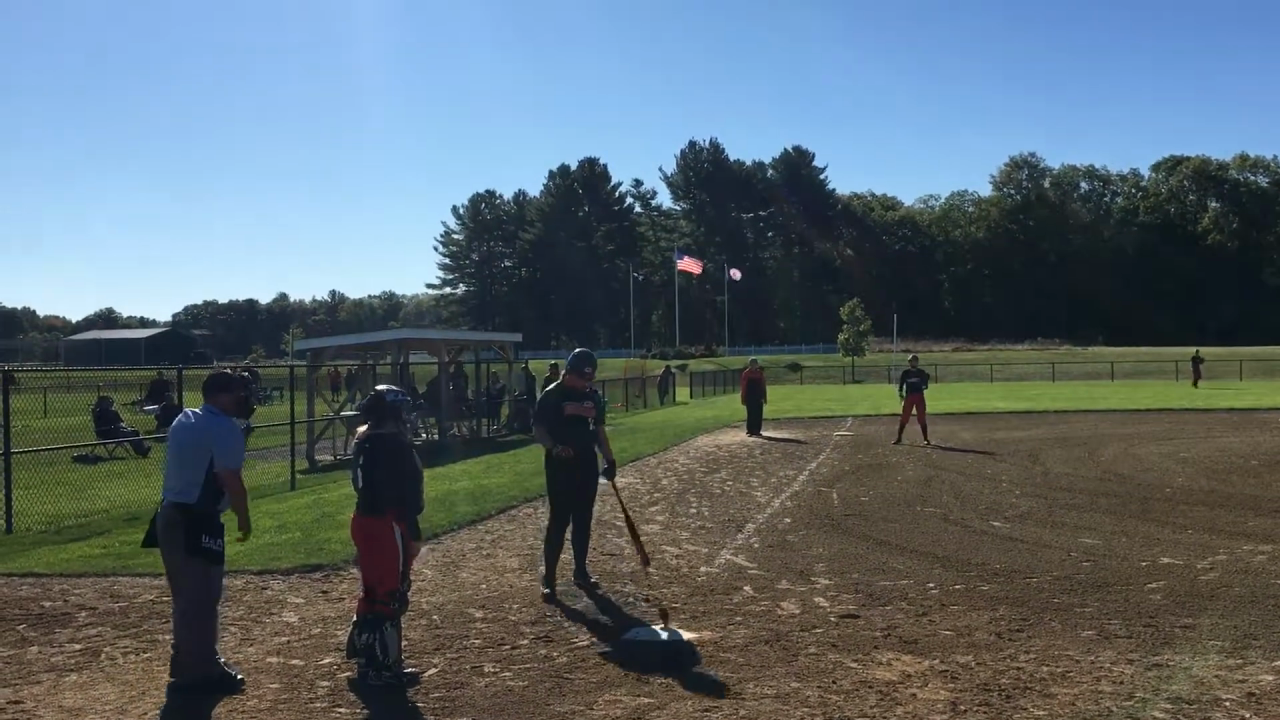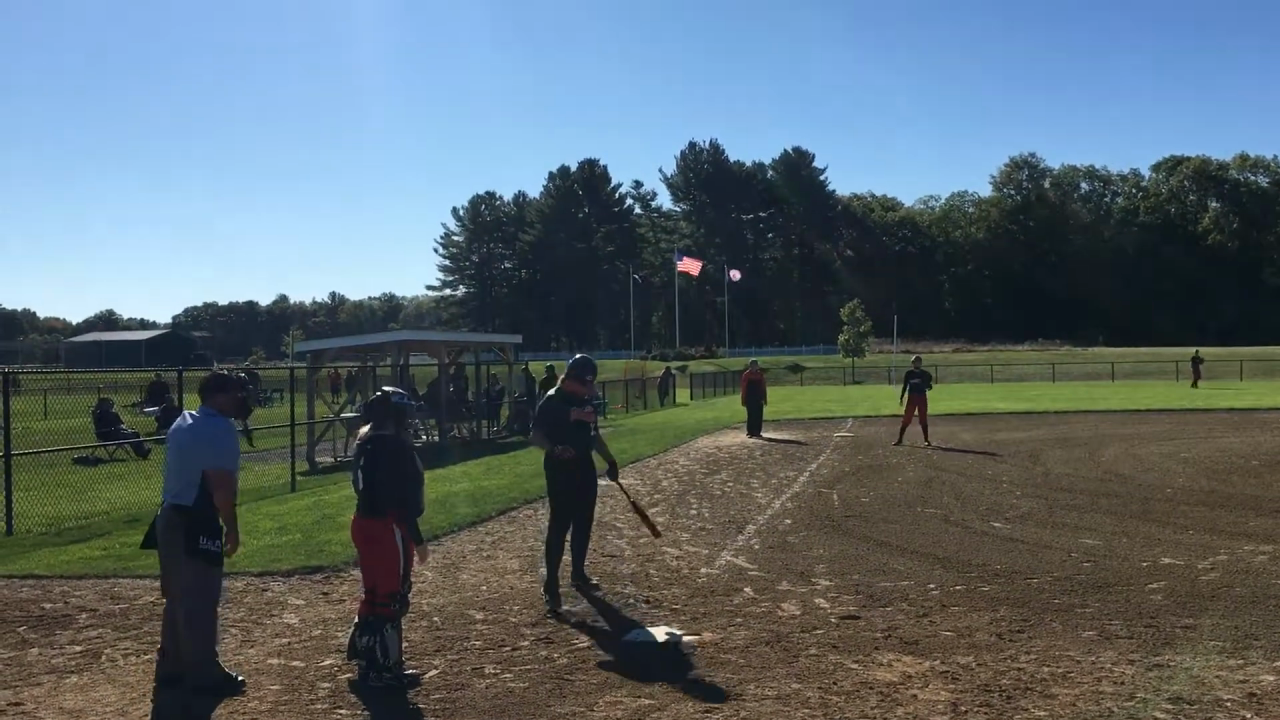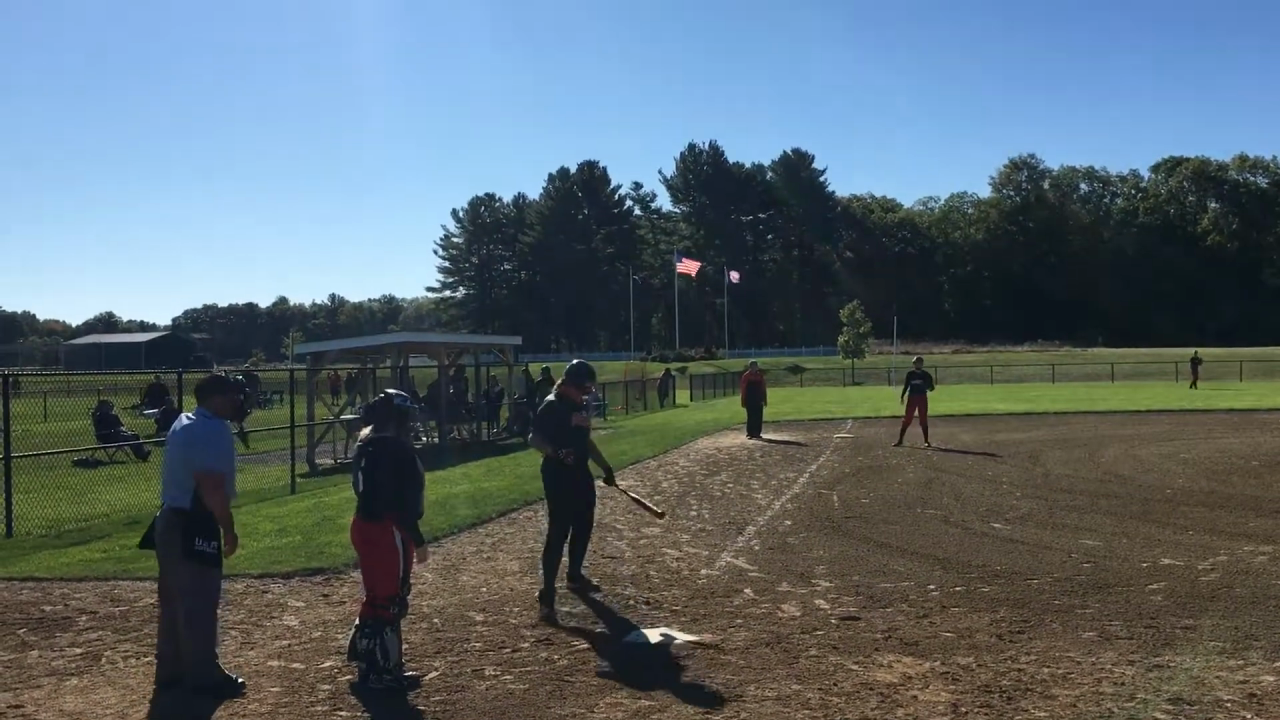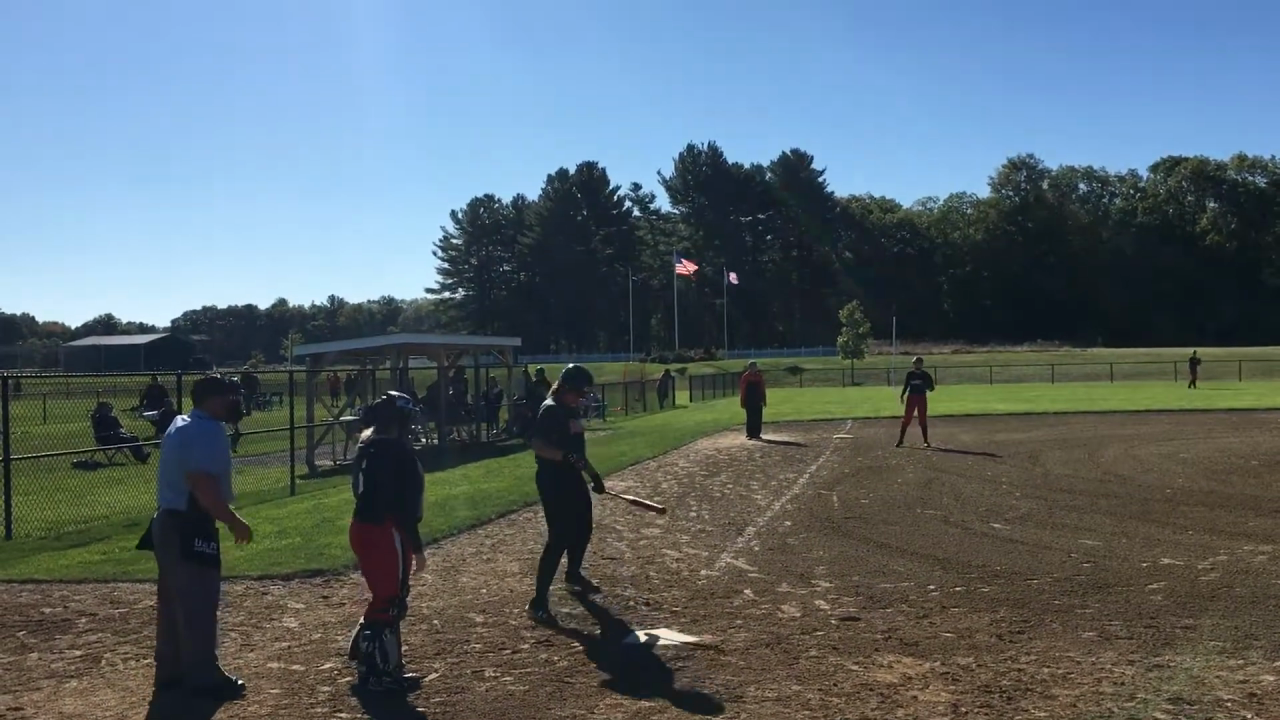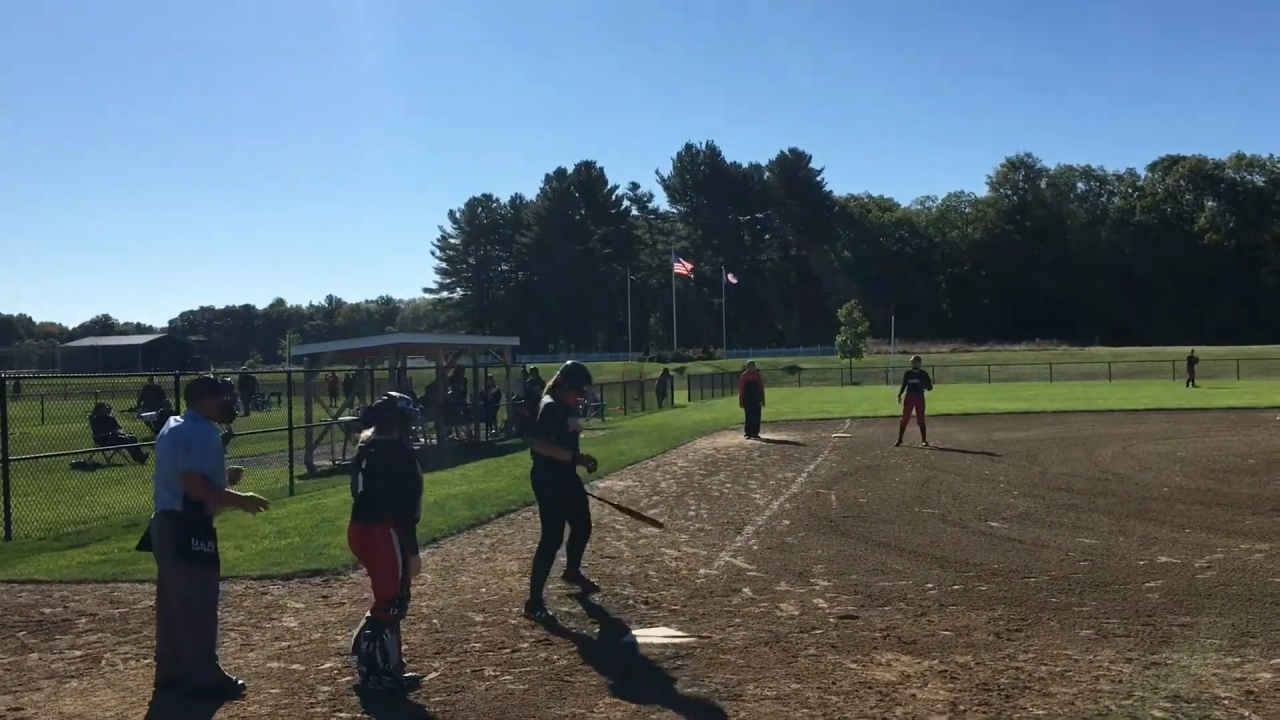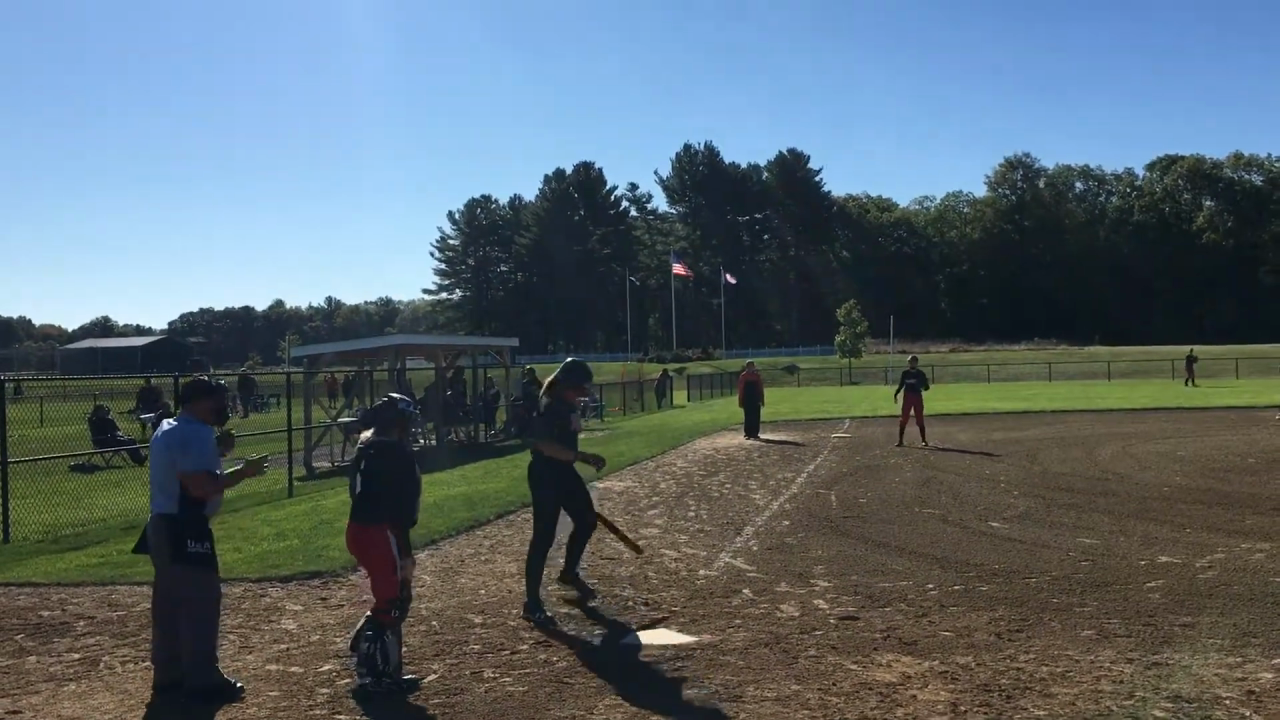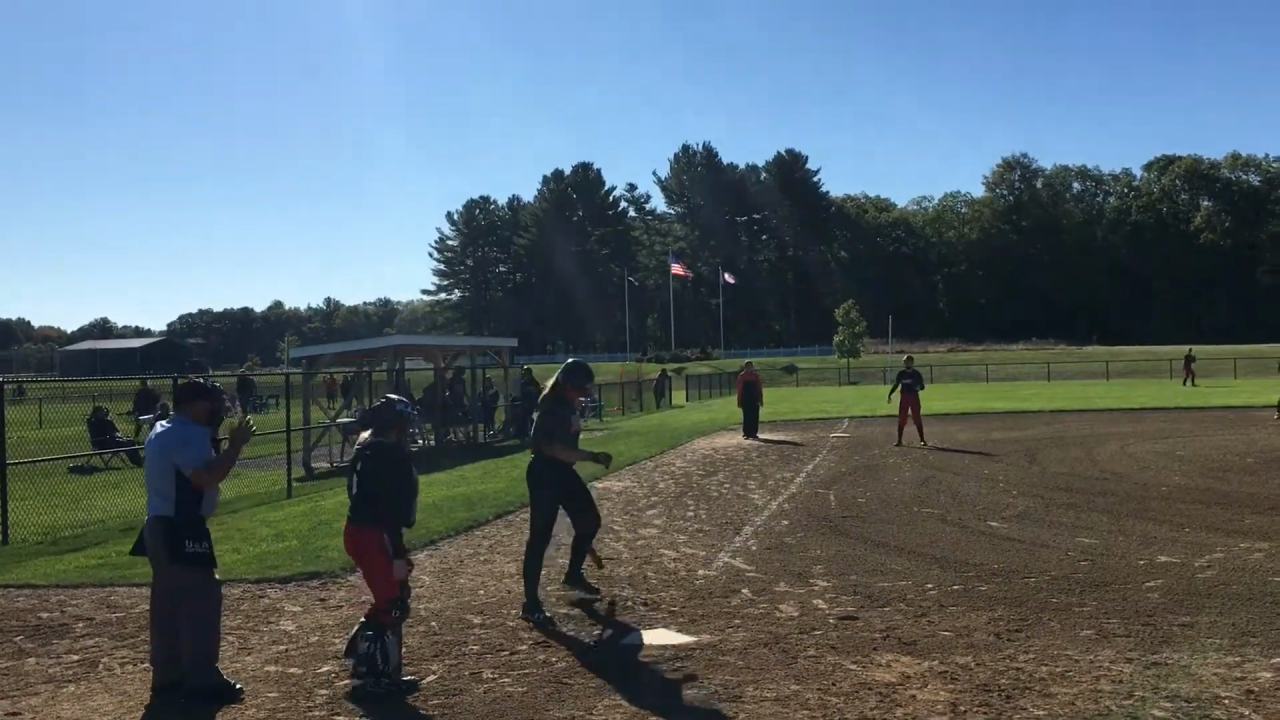
dt=0.1s
person 1, frame 1
left shoulder: (184, 419)
right shoulder: (225, 428)
right elbow: (231, 484)
right wrist: (244, 520)
left hip: (171, 516)
right hip: (197, 523)
left knee: (187, 595)
right knee: (202, 598)
left ankle: (186, 662)
right ankle: (203, 673)
person 1, frame 2
left shoulder: (183, 422)
right shoulder: (220, 429)
right elbow: (221, 485)
right wrist: (232, 529)
left hip: (171, 518)
right hip: (196, 524)
left knee: (179, 597)
right knee: (201, 600)
left ankle: (173, 667)
right ankle: (204, 674)
person 1, frame 3
left shoulder: (184, 423)
right shoulder: (214, 430)
right elbow: (210, 485)
right wrist: (229, 530)
left hip: (170, 521)
right hip: (193, 527)
left knee: (175, 599)
right knee: (199, 602)
left ankle: (172, 669)
right ankle: (204, 676)
person 1, frame 4
left shoulder: (180, 425)
right shoulder: (209, 431)
right elbow: (203, 485)
right wrist: (234, 522)
left hip: (168, 523)
right hip: (191, 528)
left knee: (173, 601)
right knee: (199, 603)
left ankle: (171, 671)
right ankle: (203, 677)
person 1, frame 5
left shoulder: (174, 426)
right shoulder: (201, 431)
right elbow: (196, 486)
right wrist: (241, 500)
left hip: (167, 523)
right hip: (188, 528)
left knee: (173, 601)
right knee: (199, 602)
left ankle: (172, 671)
right ankle: (203, 677)
person 1, frame 6
left shoulder: (168, 428)
right shoulder: (196, 433)
right elbow: (200, 485)
left wrist: (224, 466)
right wrist: (243, 472)
left hip: (164, 526)
right hip: (185, 530)
left knee: (169, 603)
right knee: (199, 602)
left ankle: (170, 675)
right ankle: (202, 679)
person 1, frame 7
left shoulder: (164, 430)
right shoulder: (188, 434)
right elbow: (208, 479)
left wrist: (222, 440)
right wrist: (236, 443)
left hip: (161, 527)
right hip: (182, 532)
left knee: (167, 604)
right knee: (200, 602)
left ankle: (169, 676)
right ankle: (201, 680)
person 2, frame 1
left shoulder: (365, 441)
right shoulder: (393, 445)
right elbow: (403, 495)
right wrist: (415, 535)
left hip: (365, 521)
right hip: (386, 525)
left knee: (373, 593)
right knee: (391, 597)
left ankle: (367, 660)
right ankle: (383, 667)
person 2, frame 2
left shoulder: (367, 442)
right shoulder: (395, 447)
right elbow: (403, 497)
right wrist: (417, 538)
left hip: (365, 523)
right hip: (387, 527)
left knee: (375, 594)
right knee: (391, 599)
left ankle: (367, 660)
right ankle: (383, 669)
person 2, frame 3
left shoulder: (367, 445)
right shoulder: (396, 449)
right elbow: (404, 501)
right wrist: (418, 540)
left hip: (364, 526)
right hip: (385, 530)
left knee: (375, 597)
right knee: (391, 601)
left ankle: (367, 662)
right ankle: (382, 671)
person 2, frame 4
left shoulder: (368, 446)
right shoulder: (397, 451)
right elbow: (403, 503)
right wrist: (416, 546)
left hip: (363, 528)
right hip: (385, 532)
left knee: (381, 599)
right knee: (390, 603)
left ankle: (367, 662)
right ankle: (382, 673)
person 2, frame 5
left shoulder: (367, 447)
right shoulder: (397, 452)
right elbow: (401, 505)
right wrist: (412, 550)
left hip: (361, 529)
right hip: (382, 532)
left knee: (388, 596)
right knee: (392, 602)
left ankle: (369, 659)
right ankle: (382, 673)
person 2, frame 6
left shoulder: (367, 447)
right shoulder: (396, 454)
right elbow: (399, 507)
right wrist: (406, 553)
left hip: (360, 530)
right hip: (380, 534)
left knee: (389, 597)
right knee: (393, 604)
left ankle: (368, 660)
right ankle: (382, 675)
person 2, frame 7
left shoulder: (366, 449)
right shoulder: (391, 455)
right elbow: (391, 509)
right wrist: (397, 553)
left hip: (358, 531)
right hip: (374, 536)
left knee: (386, 599)
right knee: (392, 606)
left ankle: (365, 663)
right ankle: (382, 677)
person 3, frame 1
left shoulder: (592, 395)
right shoulder: (552, 395)
left elbow: (598, 430)
right elbow: (538, 430)
left wrist: (609, 458)
right wrist: (553, 448)
left hip: (587, 463)
right hip: (560, 464)
left knee: (583, 519)
right knee: (559, 520)
left ankle: (580, 571)
right ankle: (549, 579)
person 3, frame 2
left shoulder: (587, 400)
right shoulder: (553, 400)
right elbow: (535, 435)
left wrist: (610, 461)
right wrist: (553, 449)
left hip: (585, 467)
right hip: (560, 469)
left knee: (584, 523)
right knee: (560, 525)
left ankle: (578, 573)
right ankle: (551, 586)
person 3, frame 3
left shoulder: (578, 405)
right shoulder: (553, 405)
right elbow: (535, 439)
left wrist: (605, 466)
right wrist: (557, 452)
left hip: (580, 472)
right hip: (558, 473)
left knee: (583, 526)
right knee: (559, 531)
left ankle: (574, 574)
right ankle: (546, 594)
person 3, frame 4
left shoulder: (571, 410)
right shoulder: (551, 410)
right elbow: (538, 445)
left wrist: (593, 474)
right wrist: (566, 457)
left hip: (572, 477)
right hip: (553, 479)
left knee: (582, 529)
right knee: (558, 539)
left ankle: (573, 574)
right ankle: (538, 601)
person 3, frame 5
left shoulder: (567, 408)
right shoulder: (550, 408)
right elbow: (539, 444)
left wrist: (578, 461)
right wrist: (576, 457)
left hip: (566, 475)
right hip: (548, 477)
left knee: (582, 525)
right knee: (552, 538)
left ankle: (572, 571)
right ankle: (534, 602)
person 3, frame 6
left shoulder: (567, 404)
right shoulder: (551, 406)
right elbow: (544, 444)
right wrist: (582, 457)
left hip: (564, 472)
right hip: (545, 475)
left knee: (587, 521)
right knee: (544, 537)
left ankle: (569, 573)
right ankle: (532, 603)
person 3, frame 7
left shoulder: (566, 404)
right shoulder: (554, 407)
right elbow: (553, 449)
right wrist: (593, 457)
left hip: (563, 473)
right hip: (545, 475)
left knee: (589, 521)
right knee: (540, 537)
left ankle: (574, 575)
right ankle: (530, 603)
